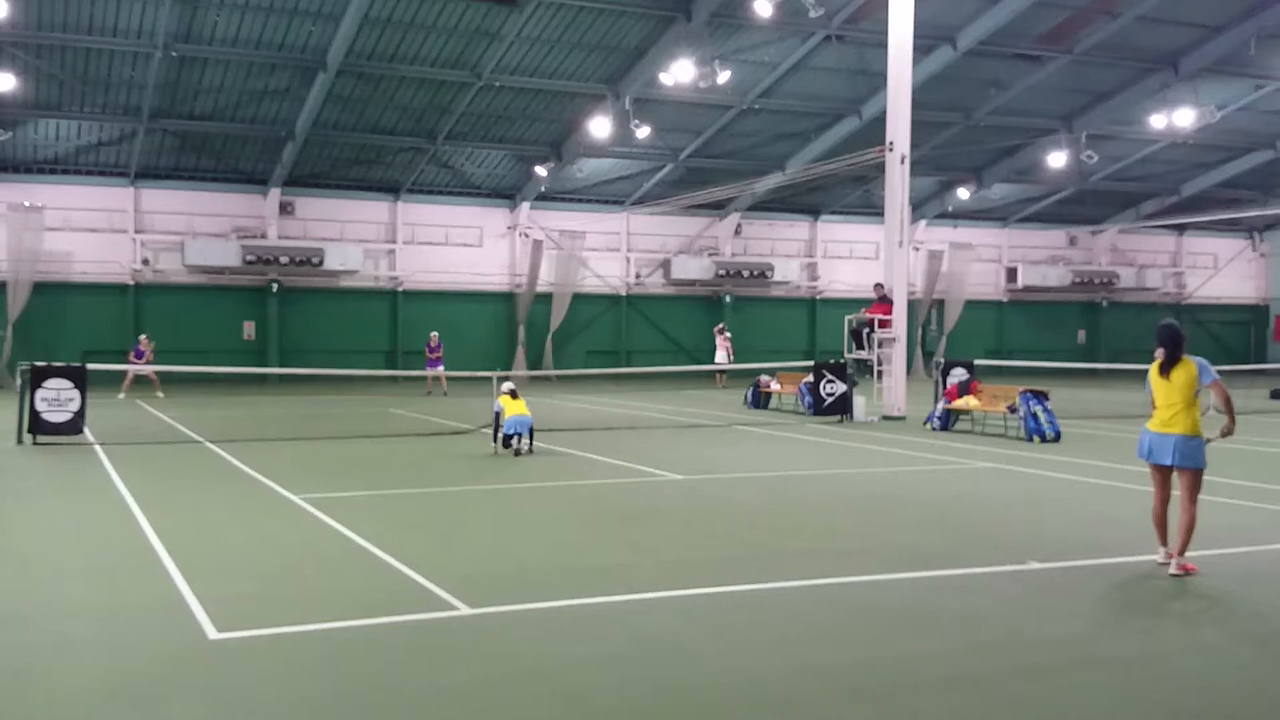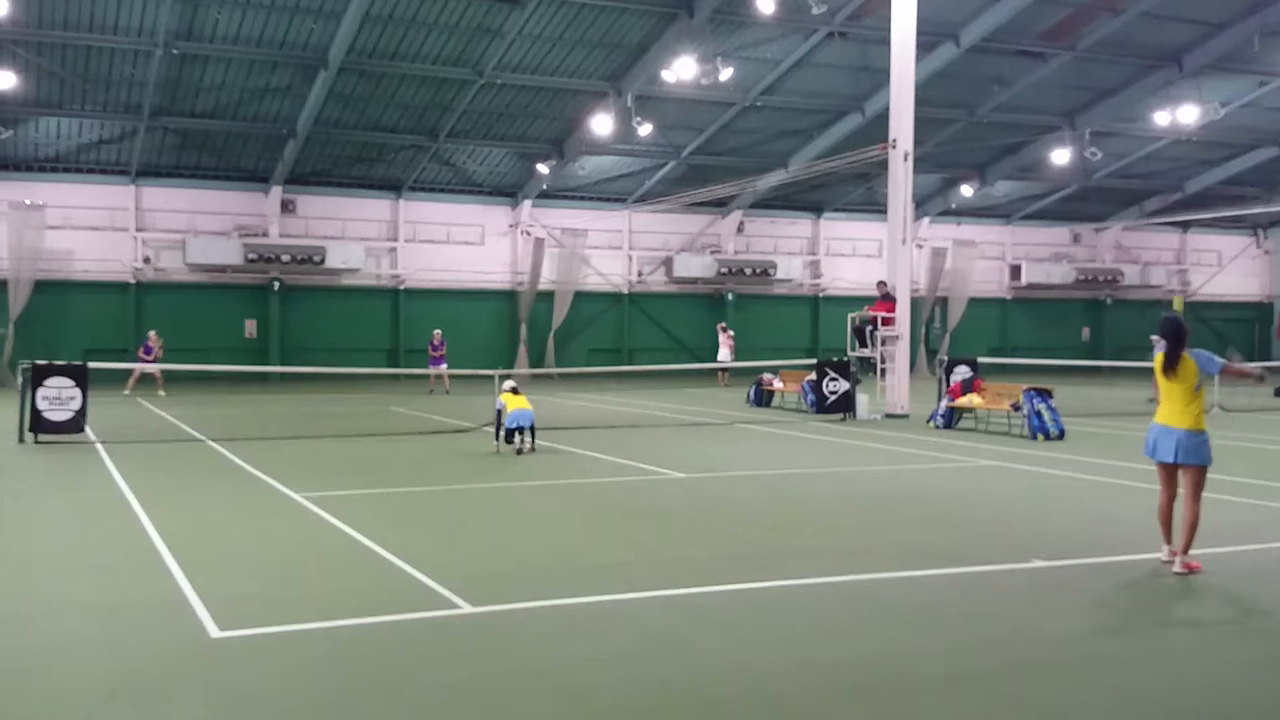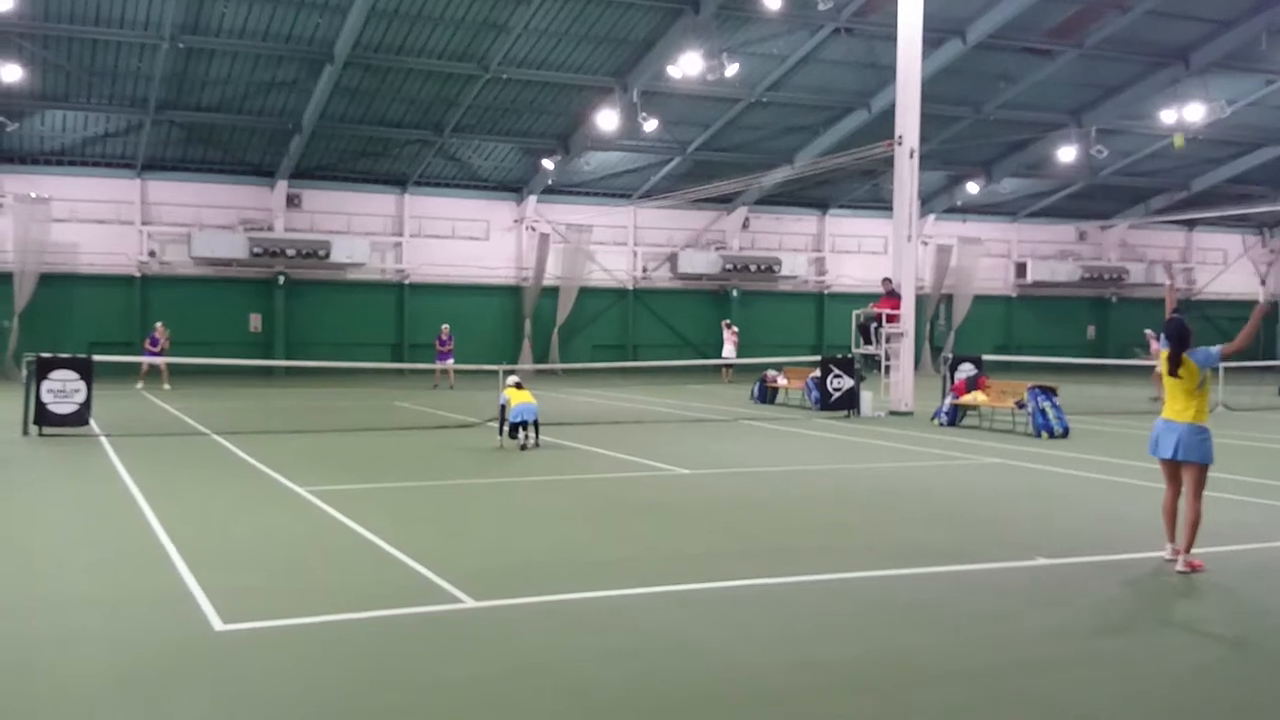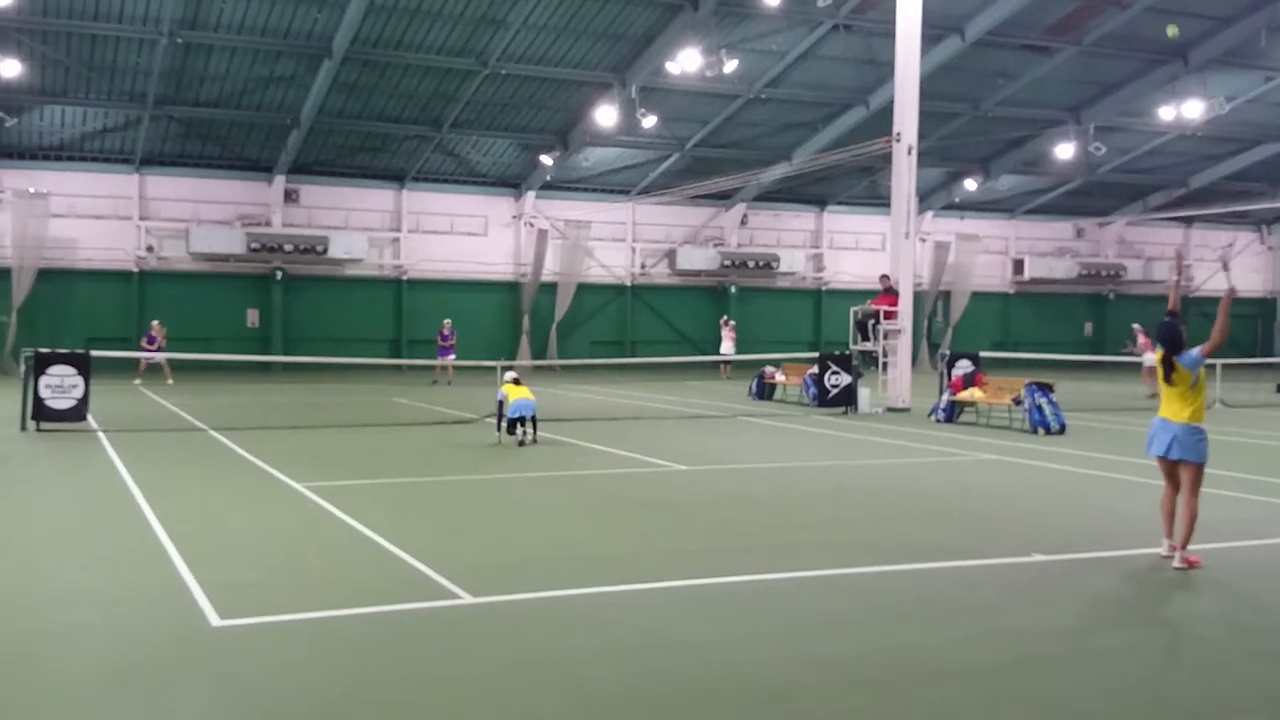
dt=0.2s
person 1, frame 1
left shoulder: (1154, 369)
right shoulder: (1197, 365)
right elbow: (1223, 395)
right wrist: (1231, 420)
left hip: (1156, 436)
right hip: (1186, 440)
left knee: (1161, 497)
right knee: (1188, 503)
left ankle: (1163, 550)
right ankle: (1178, 560)
person 1, frame 2
left shoulder: (1159, 356)
right shoulder: (1198, 358)
left elbow: (1163, 342)
right elbow: (1236, 371)
left wrist: (1169, 320)
right wrist: (1256, 373)
left hip: (1162, 432)
right hip: (1190, 436)
left knee: (1167, 494)
right knee: (1192, 499)
left ankle: (1168, 548)
right ankle: (1182, 558)
person 1, frame 3
left shoulder: (1165, 353)
right shoulder: (1199, 358)
left elbow: (1169, 318)
right elbow: (1239, 344)
left wrist: (1169, 285)
right wrist: (1258, 313)
left hip: (1165, 429)
right hip: (1191, 434)
left knee: (1172, 491)
right knee: (1193, 498)
left ankle: (1170, 547)
right ankle: (1184, 557)
person 1, frame 4
left shoulder: (1161, 355)
right shoulder: (1188, 361)
left elbow: (1172, 312)
right elbow: (1217, 340)
left wrist: (1178, 277)
right wrist: (1226, 303)
left hip: (1162, 429)
right hip: (1187, 433)
left knee: (1171, 489)
right knee: (1190, 495)
left ankle: (1168, 543)
right ankle: (1181, 554)
